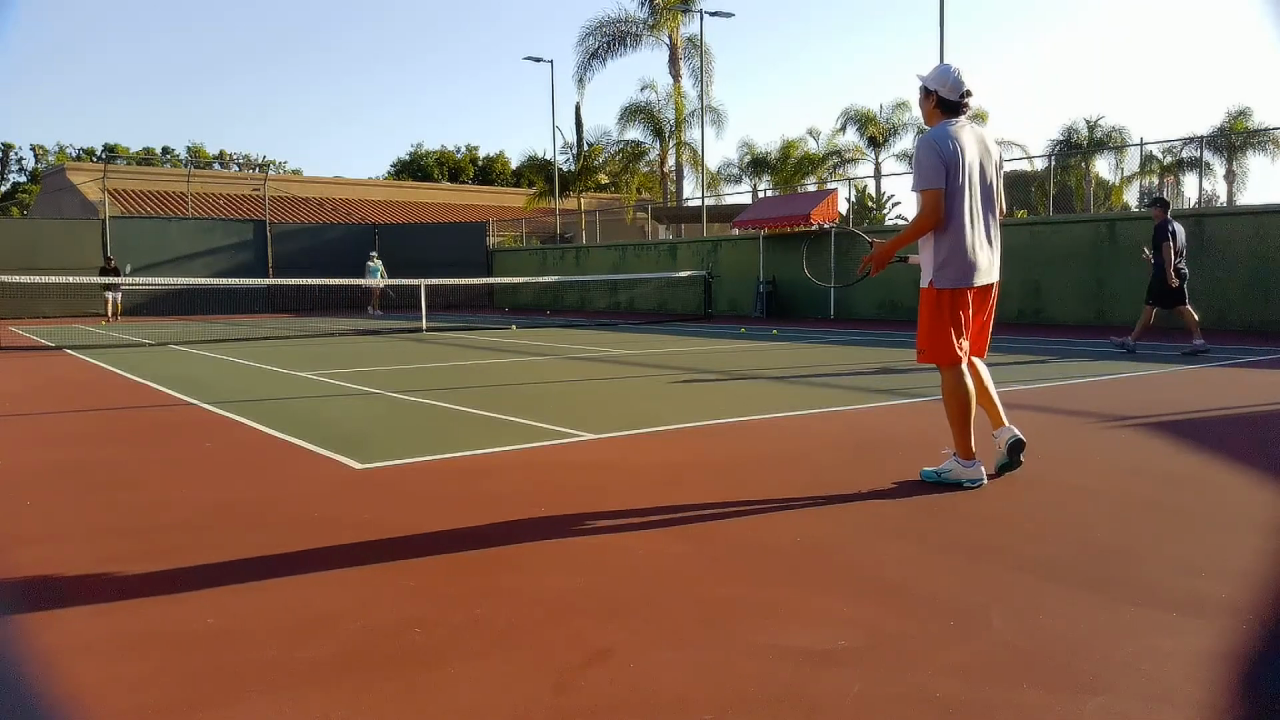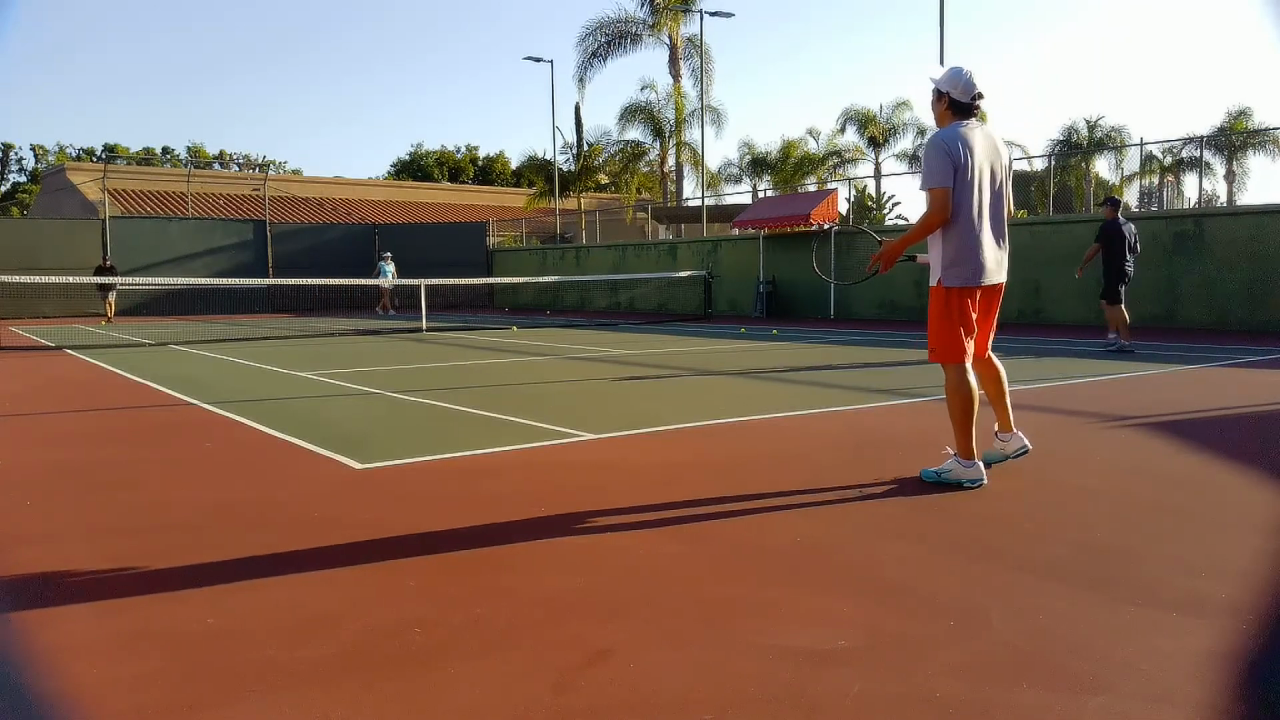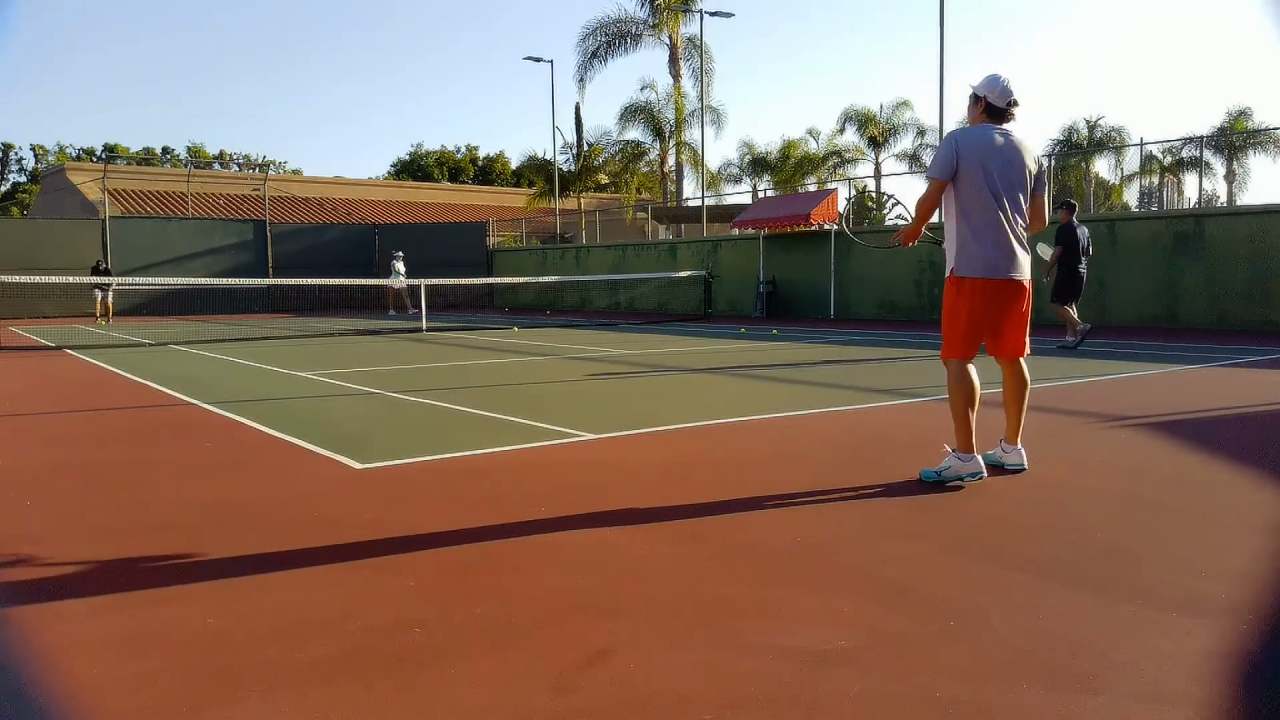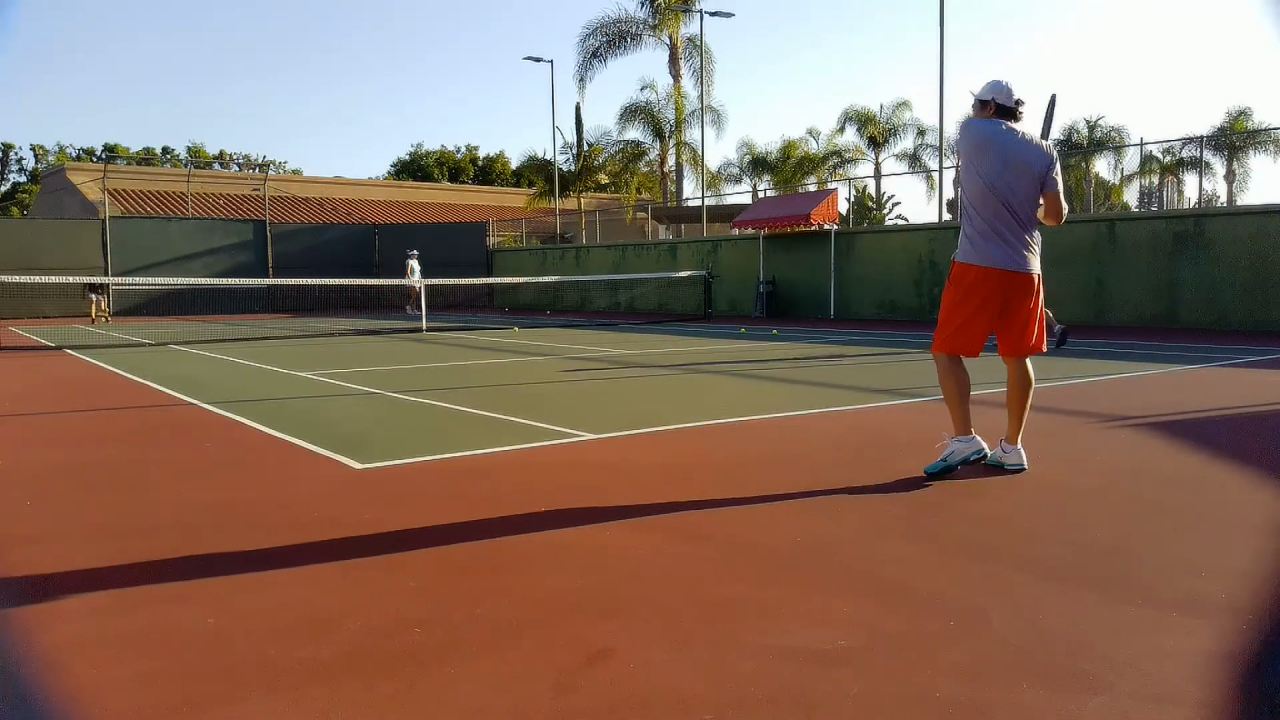
dt=0.4s
person 1, frame 1
left shoulder: (932, 142)
right shoulder: (987, 142)
left elbow: (931, 214)
right elbow: (1000, 208)
left wrist: (888, 248)
left hip: (948, 272)
right hip: (985, 268)
left knee: (950, 363)
right knee: (967, 356)
left ankle: (966, 462)
right ankle: (1004, 432)
person 1, frame 2
left shoulder: (942, 142)
right shoulder: (996, 144)
left elbow: (939, 211)
right elbow: (1006, 208)
left wrist: (897, 246)
left hip: (957, 271)
right hip: (993, 267)
left knee: (956, 362)
right knee: (981, 354)
left ankle: (966, 462)
right ankle: (1009, 436)
person 1, frame 3
left shoulder: (959, 140)
right shoulder: (1028, 153)
left elbow: (930, 200)
right elbow: (1039, 220)
left wrist: (913, 228)
left hip: (971, 269)
right hip: (1015, 269)
left knee: (958, 359)
right knee: (1011, 358)
left ankle: (966, 456)
right ankle: (1011, 447)
person 1, frame 4
left shoulder: (972, 131)
right shoulder: (1043, 150)
right elbow: (1056, 215)
left hip: (977, 263)
right hip: (1024, 266)
left knee: (947, 351)
right knee: (1017, 357)
left ankle: (964, 438)
right ankle: (1011, 447)
